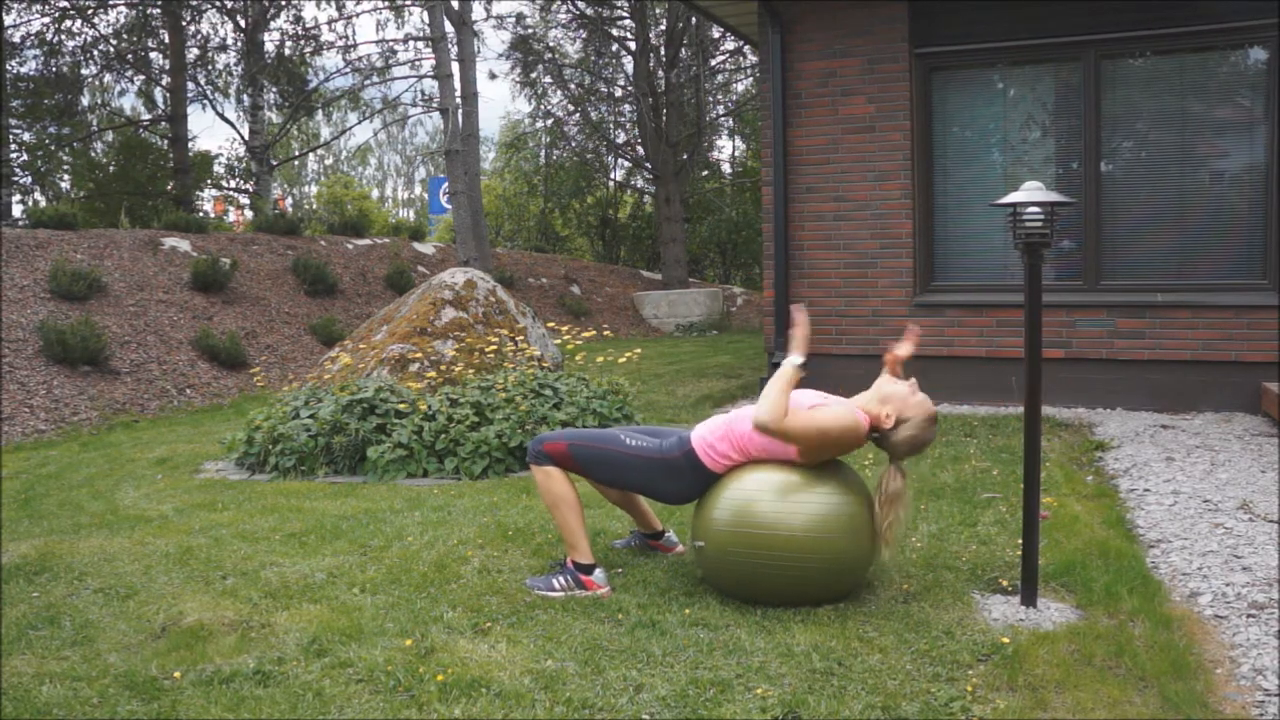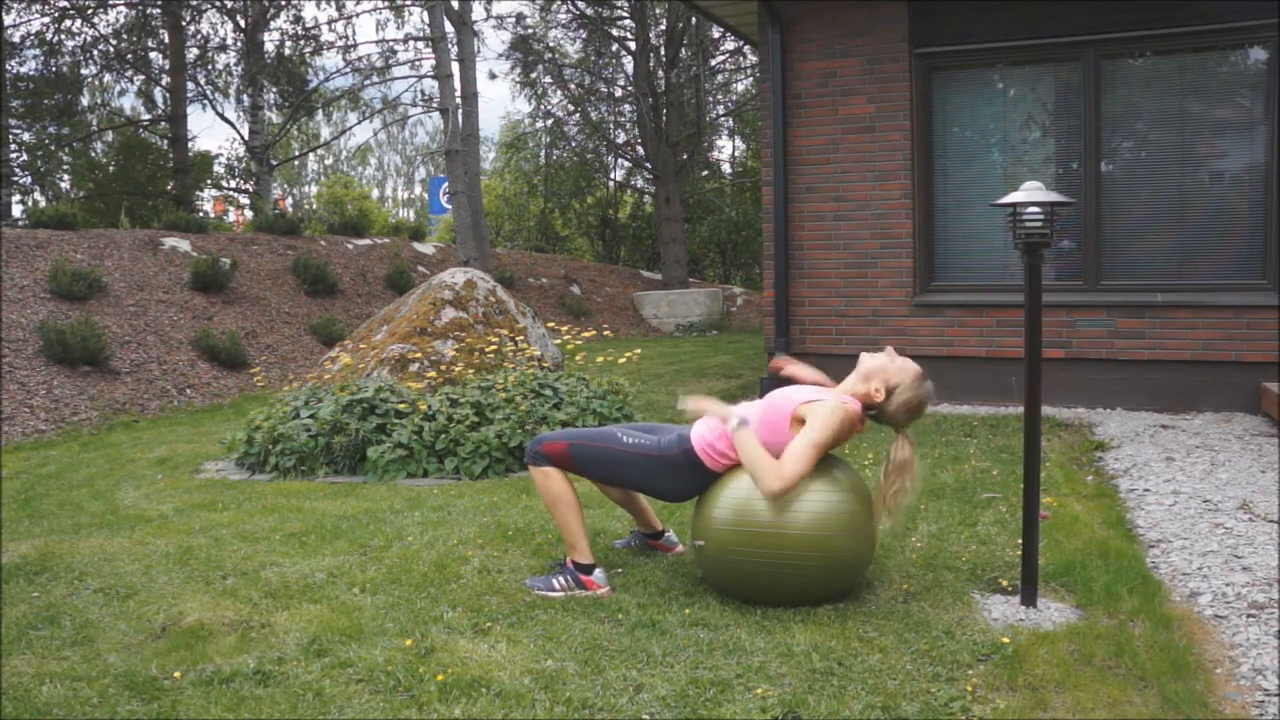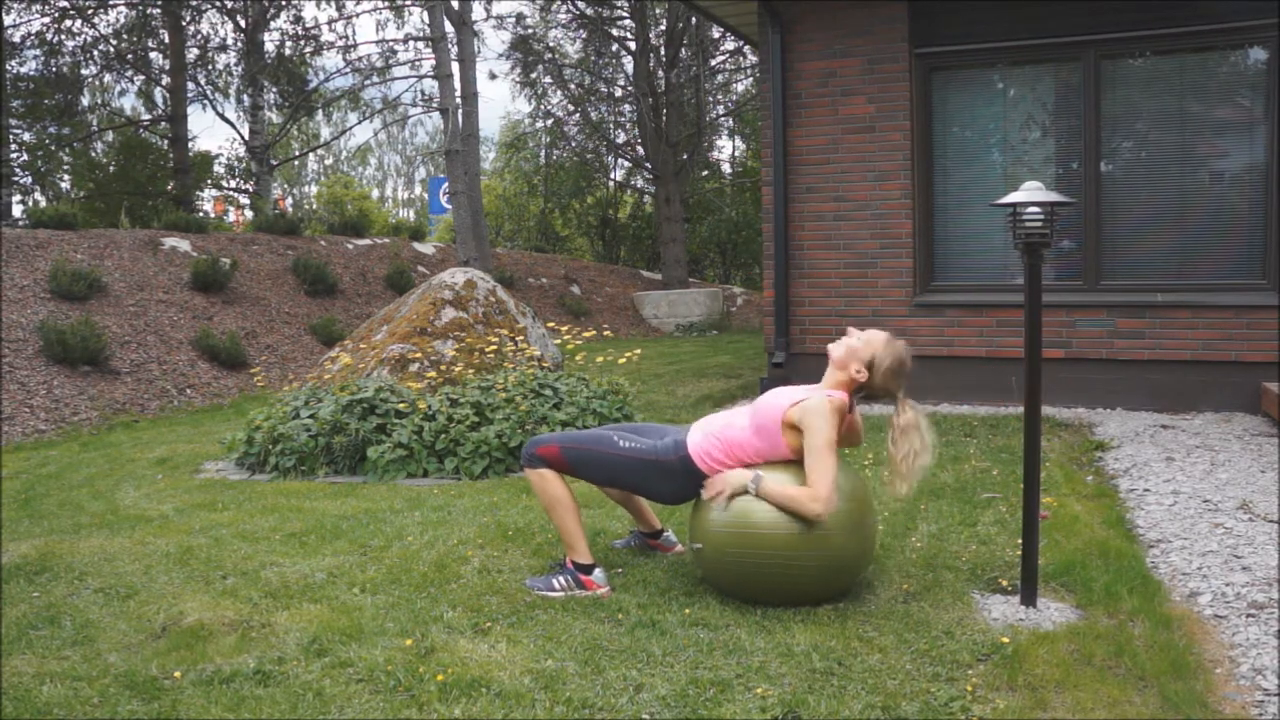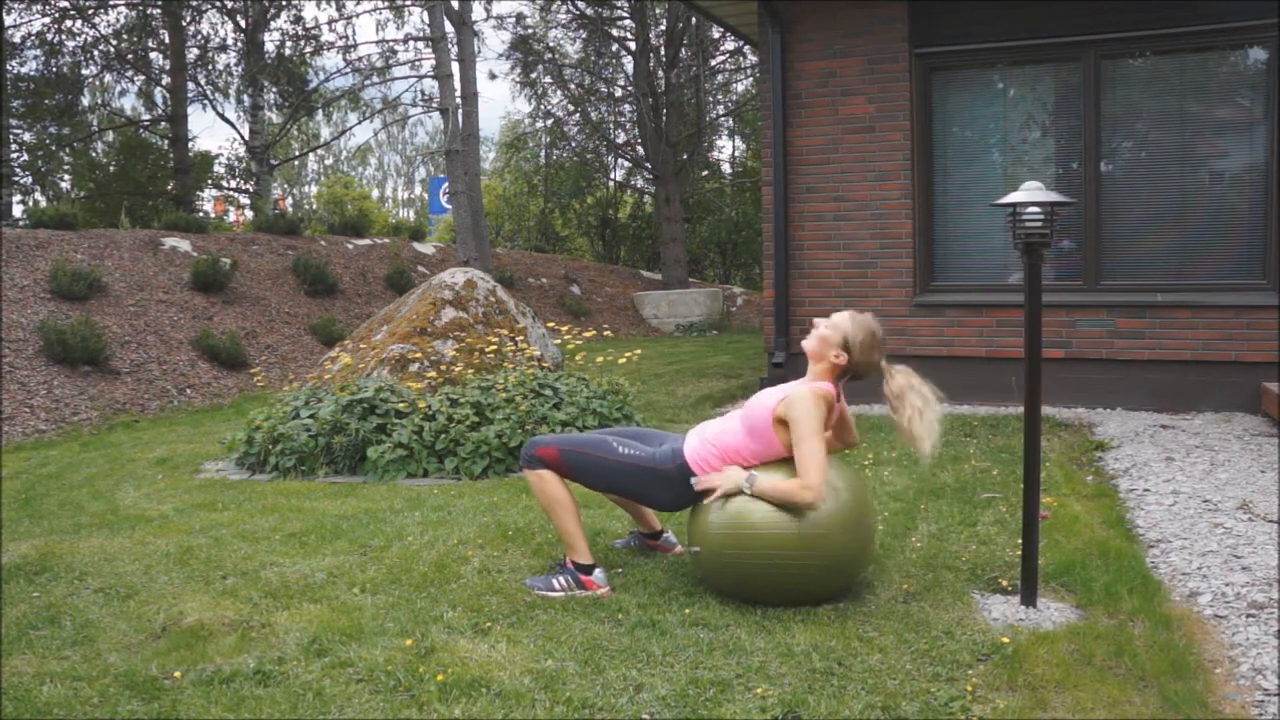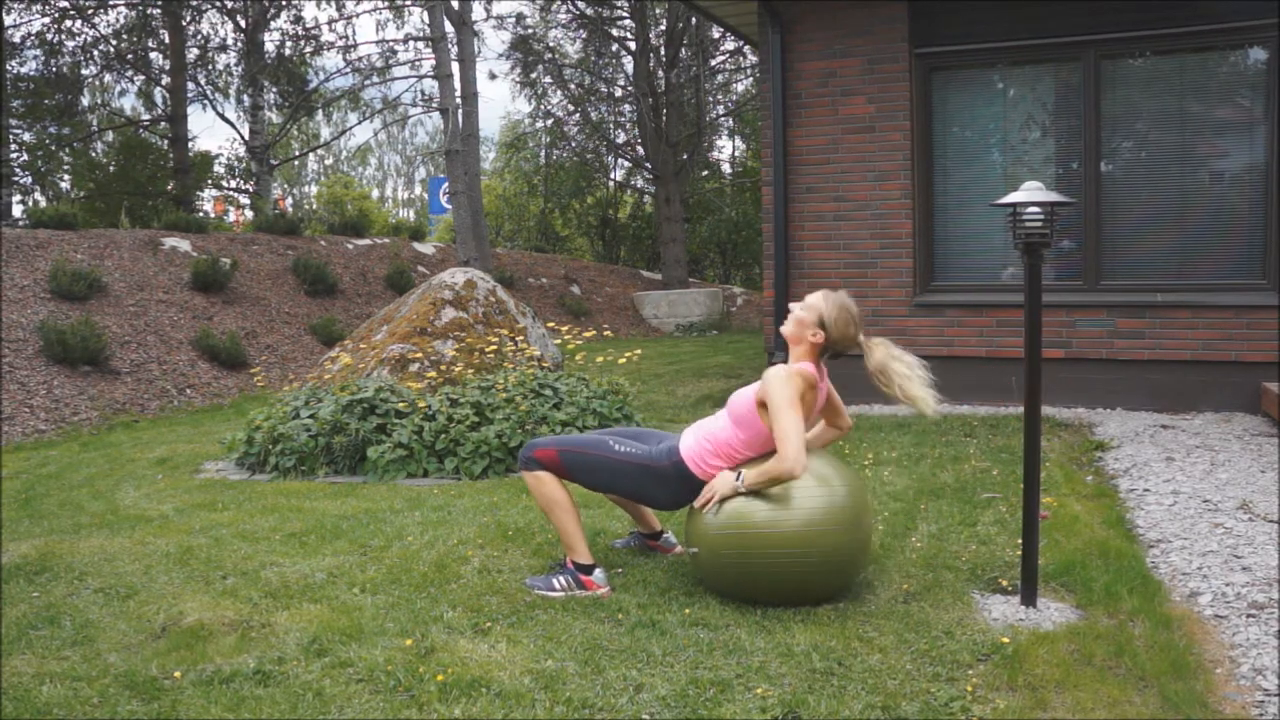
dt=0.1s
person 1, frame 1
left shoulder: (846, 423)
right shoulder: (857, 417)
left elbow: (765, 419)
right elbow: (886, 386)
left wrist: (796, 355)
right wrist: (894, 364)
left hip: (686, 462)
right hip: (695, 444)
left knee: (545, 452)
right knee: (586, 442)
left ankle: (584, 573)
right ankle: (655, 535)
person 1, frame 2
left shoulder: (837, 411)
right shoulder: (848, 400)
left elbow: (774, 483)
left wrist: (732, 416)
right wrist: (818, 378)
left hip: (687, 460)
right hip: (693, 444)
left knee: (543, 450)
right knee: (596, 451)
left ankle: (583, 572)
right ankle: (656, 535)
person 1, frame 3
left shoulder: (822, 405)
right shoulder: (837, 395)
left elbow: (819, 504)
right elbow: (855, 437)
left wrist: (749, 479)
left hip: (681, 468)
right hip: (689, 444)
left knee: (539, 453)
right knee: (589, 440)
left ankle: (583, 572)
right ankle: (654, 535)
person 1, frame 4
left shoulder: (808, 398)
right shoulder: (825, 390)
left elbow: (809, 492)
right elbow: (847, 439)
left wrist: (745, 479)
left hip: (678, 472)
right hip: (689, 451)
left knee: (537, 454)
right knee: (595, 444)
left ankle: (584, 573)
right ankle: (654, 535)
person 1, frame 5
left shoulder: (784, 379)
right shoulder: (813, 374)
left elbow: (790, 465)
right elbow: (840, 426)
left wrist: (741, 480)
right wrist: (779, 452)
left hip: (677, 472)
right hip: (689, 450)
left knee: (536, 456)
right knee: (594, 443)
left ankle: (584, 572)
right ankle: (654, 535)
